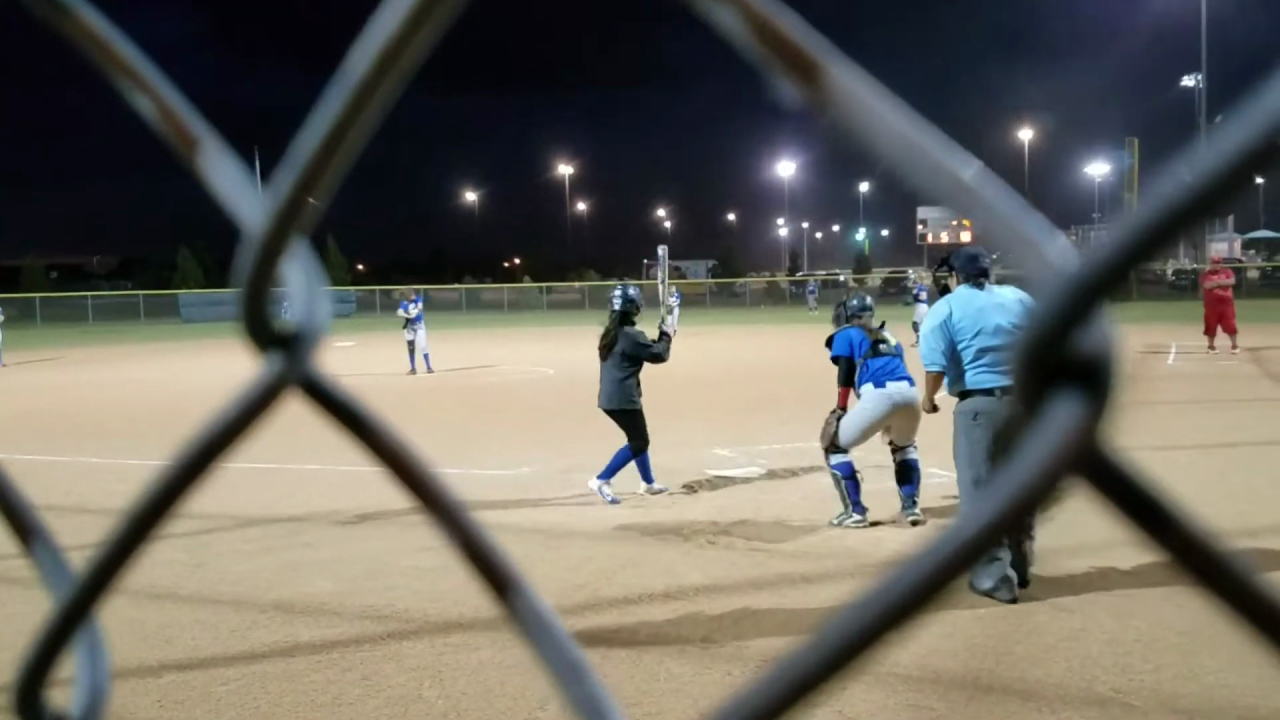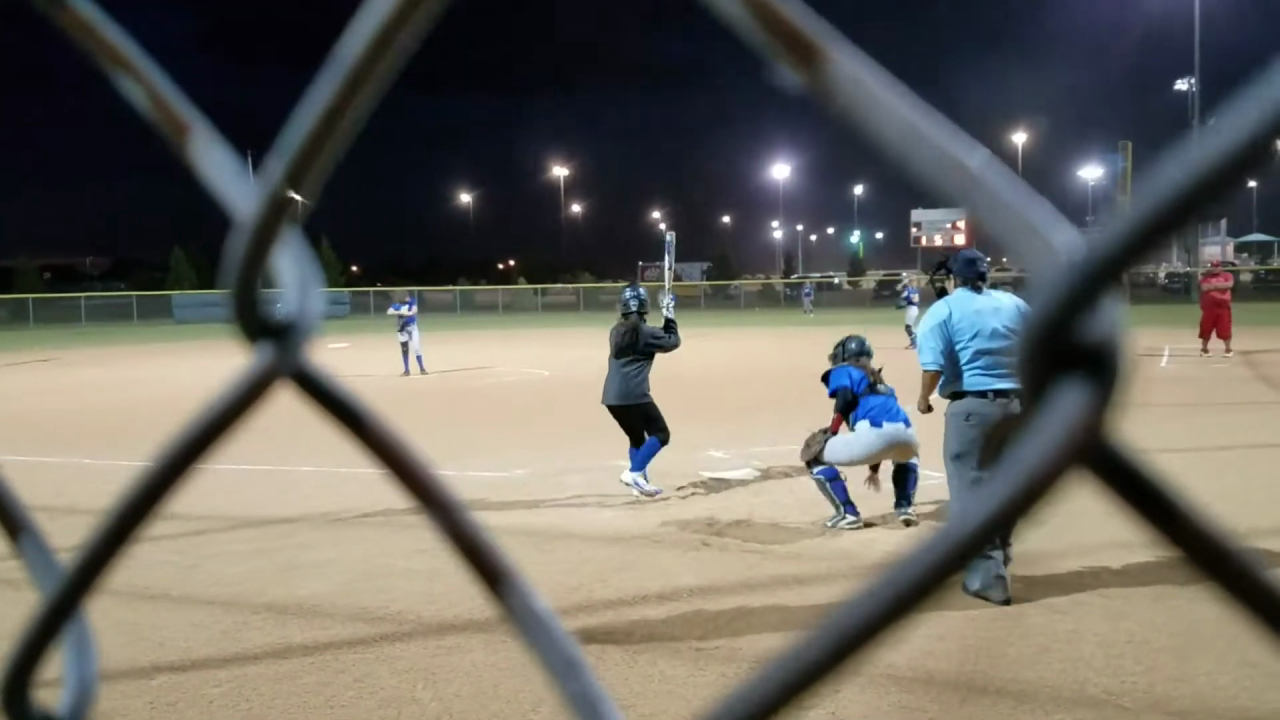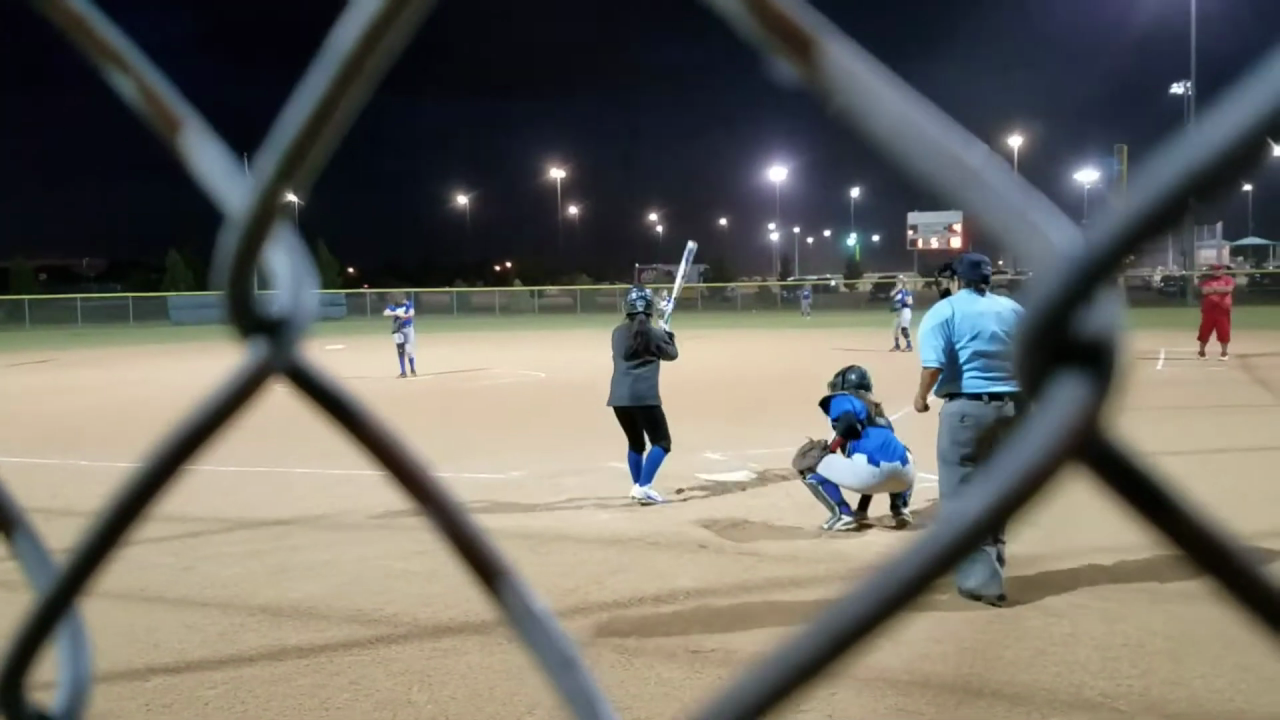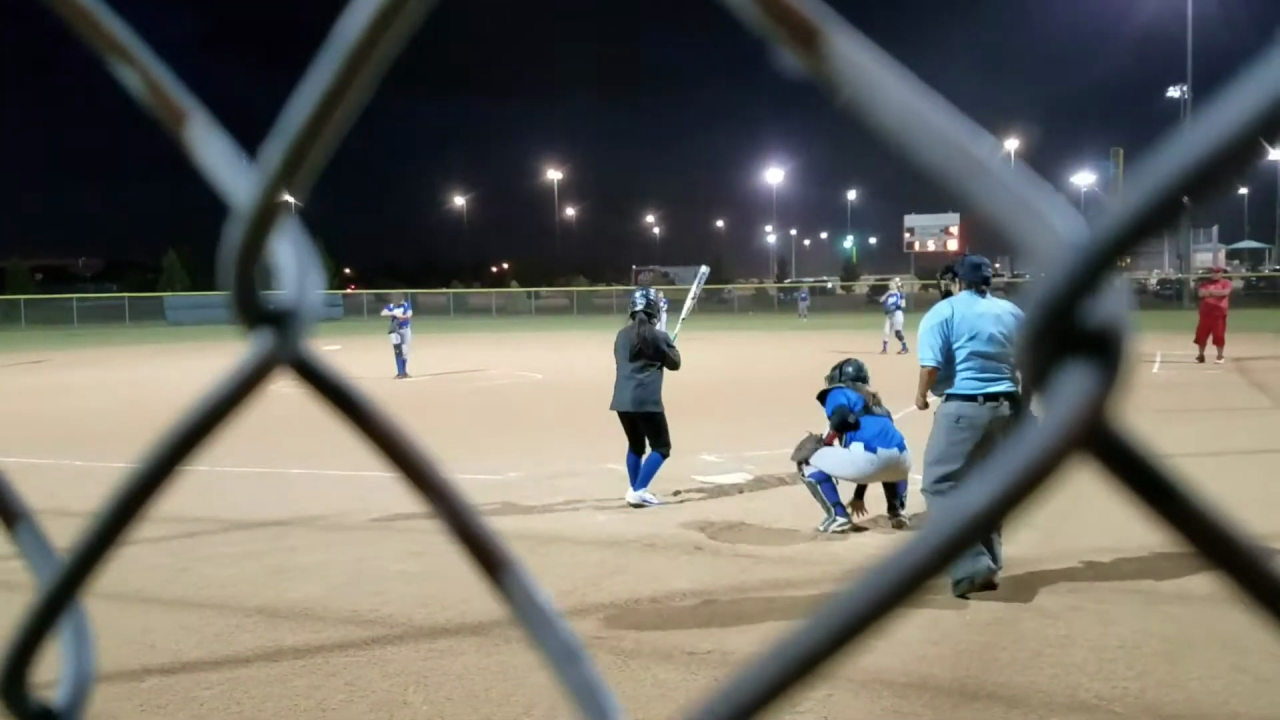
dt=0.2s
person 1, frame 1
left shoulder: (945, 308)
right shoulder: (1020, 298)
left elbow: (936, 366)
left wrist: (928, 398)
left hip: (979, 406)
left knee: (981, 492)
left ankle: (995, 579)
right ankle: (1019, 568)
person 1, frame 2
left shoulder: (943, 310)
right shoulder: (1016, 304)
left elbow: (933, 366)
left wrist: (924, 398)
right wrist: (1025, 396)
left hip: (971, 408)
right hip: (1016, 405)
left knee: (972, 493)
left ankle: (987, 579)
right ankle: (997, 563)
person 1, frame 3
left shoulder: (944, 310)
right shoulder: (1015, 310)
left elbow: (933, 365)
left wrist: (921, 396)
right wrist: (1022, 403)
left hip: (966, 409)
right hip: (1010, 408)
left knee: (961, 495)
left ankle: (981, 580)
right ankle: (991, 568)
person 1, frame 4
left shoulder: (944, 311)
right shoulder: (1014, 313)
left elbow: (931, 365)
left wrist: (921, 395)
right wrist: (1023, 408)
left hip: (962, 409)
right hip: (1005, 409)
left knee: (941, 486)
left ankle: (972, 566)
right ankle: (987, 566)
person 2, frame 1
left shoulder: (610, 332)
right shoulder: (632, 335)
right elbow: (660, 354)
left wrist: (658, 338)
right wrist: (666, 335)
left hip: (609, 397)
right hip: (624, 398)
left knee: (638, 440)
right knee: (639, 444)
left ankle: (649, 483)
right ankle: (601, 481)
person 2, frame 2
left shoulder: (616, 331)
right shoulder: (647, 333)
right elbow: (673, 342)
left wrist: (665, 320)
right wrist: (669, 318)
left hip: (612, 396)
right hip: (634, 395)
left knee: (637, 438)
right knee: (660, 434)
left ankle: (640, 482)
right ankle: (634, 473)
person 2, frame 3
left shoulder: (618, 332)
right shoulder: (655, 334)
right elbow: (672, 354)
right wrist: (668, 335)
left hip: (619, 398)
right hip: (644, 398)
left knee: (635, 442)
right knee: (661, 442)
left ankle: (638, 486)
right ankle: (643, 487)
person 2, frame 4
left shoulder: (622, 335)
right shoulder: (659, 336)
right elbow: (674, 363)
right wrist: (673, 354)
left hip: (623, 400)
right hip: (647, 401)
left knee: (636, 445)
right knee: (661, 447)
left ankle: (635, 489)
right ankle: (638, 491)
person 3, frame 1
left shoulder: (844, 334)
right shoulder: (888, 337)
left elbow: (845, 369)
left wrist: (840, 408)
right wrist: (893, 422)
left hip: (879, 396)
right hip: (910, 394)
left knee: (833, 446)
right knee: (905, 447)
left ankle: (854, 512)
right ankle: (911, 506)
person 3, frame 2
left shoulder: (841, 372)
right shoulder: (878, 379)
left elbow: (845, 398)
left wrist: (831, 430)
right wrist: (874, 468)
left hip: (874, 433)
right hip: (903, 433)
left knee: (813, 456)
right knee: (907, 455)
left ankle: (847, 512)
right ankle: (905, 507)
person 3, frame 3
left shoulder: (841, 400)
right shoulder: (876, 410)
left elbow: (848, 423)
left wrist: (830, 448)
right wrist: (862, 507)
left hip: (869, 470)
left knee: (807, 464)
left ankle: (843, 515)
right ankle: (900, 509)
person 3, frame 4
left shoulder: (837, 393)
right shoulder: (875, 401)
left elbow: (842, 419)
left wrist: (829, 440)
right wrist: (858, 496)
left hip: (868, 457)
right hip: (900, 461)
left knee: (807, 460)
left ankle: (837, 516)
right ankle: (898, 511)
